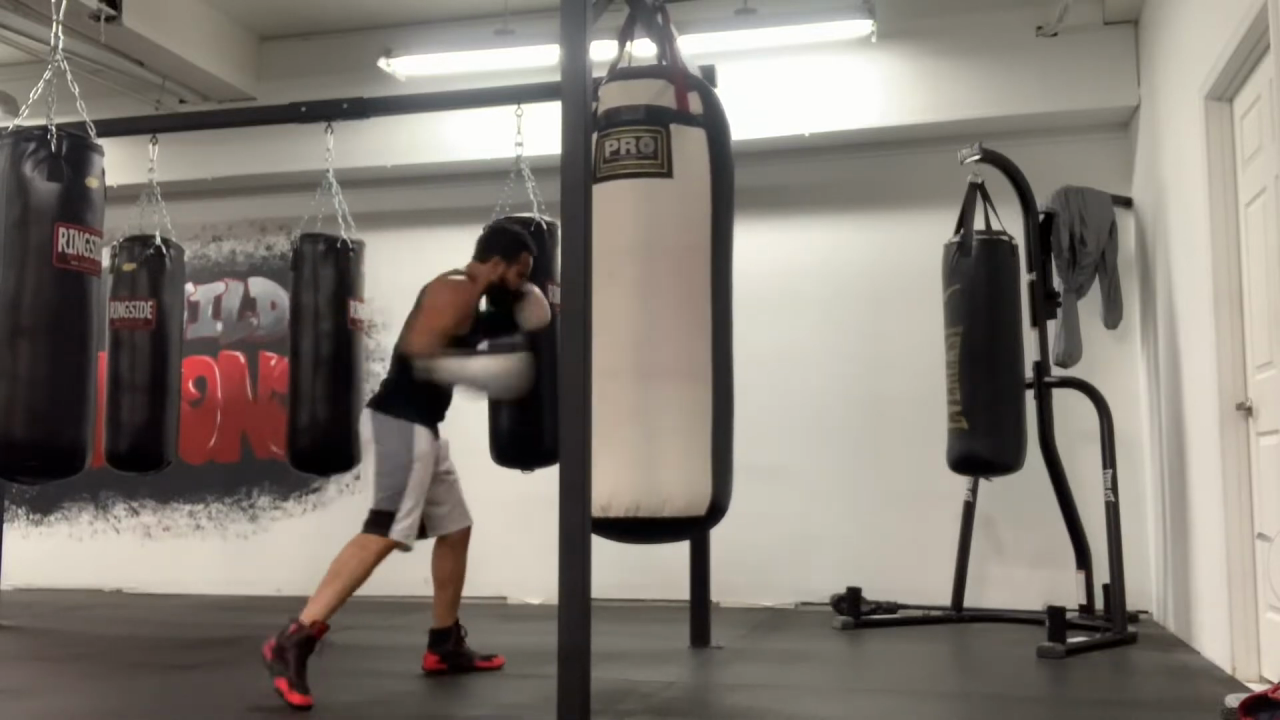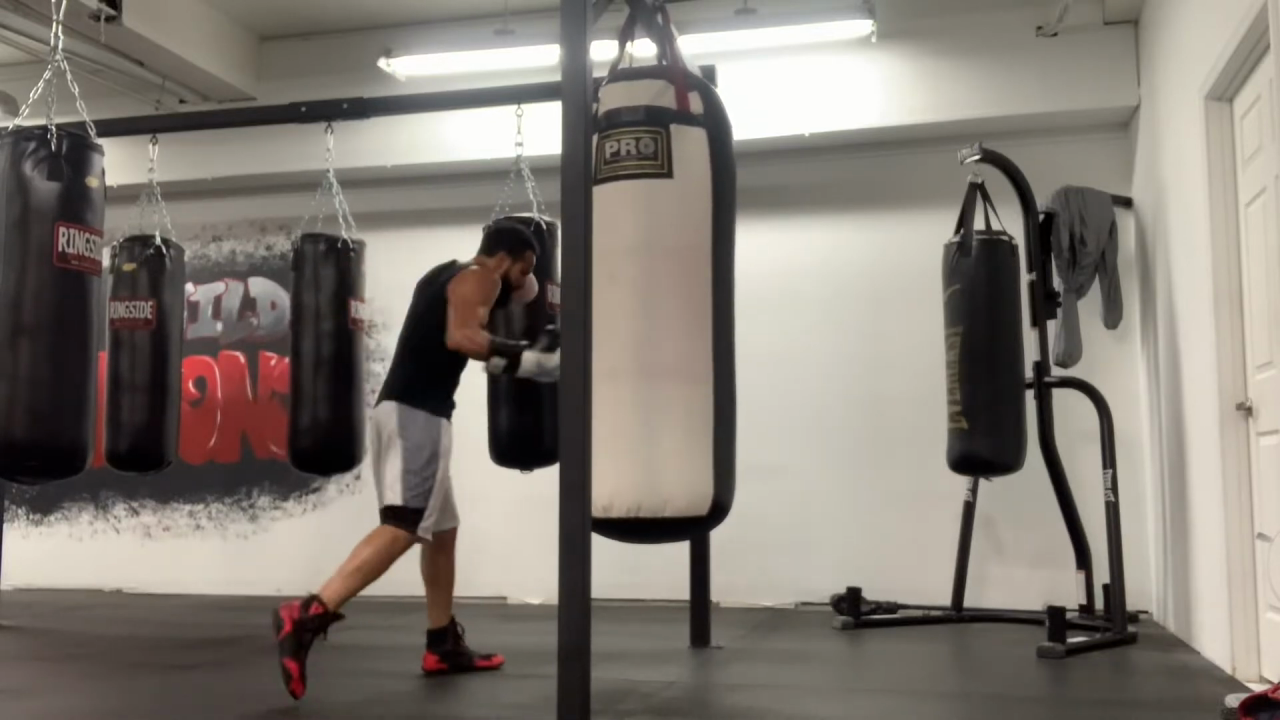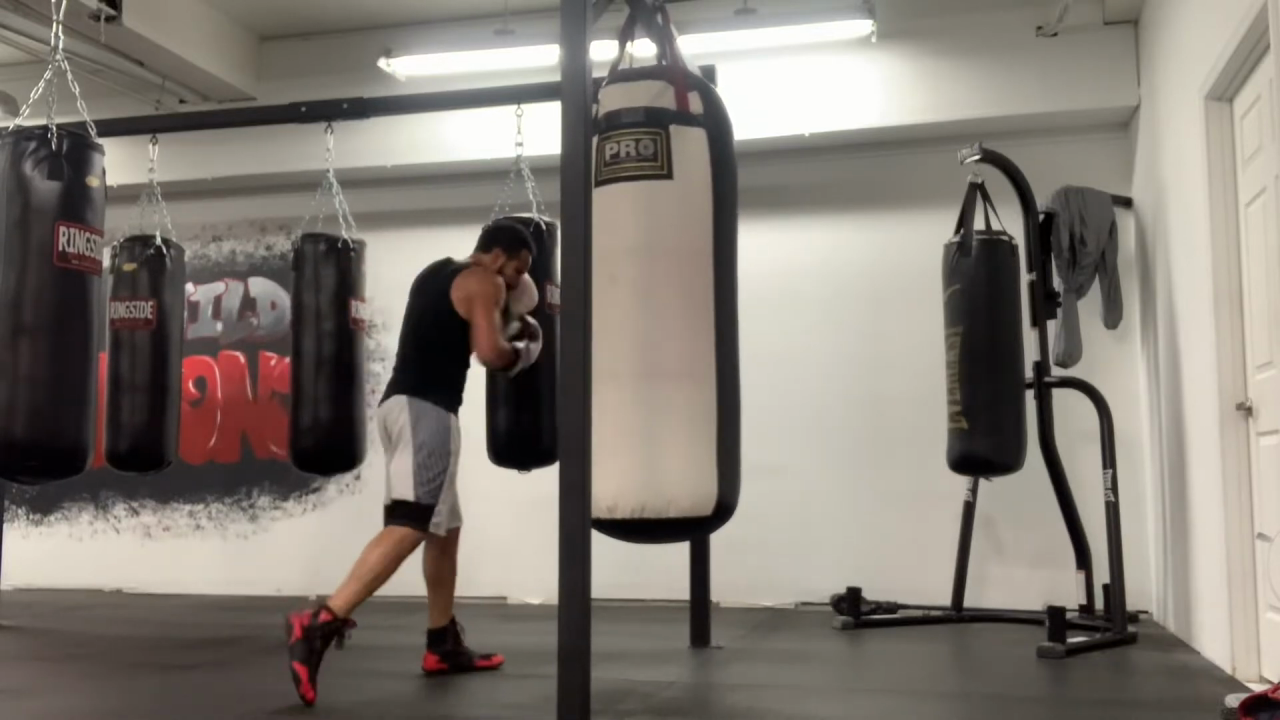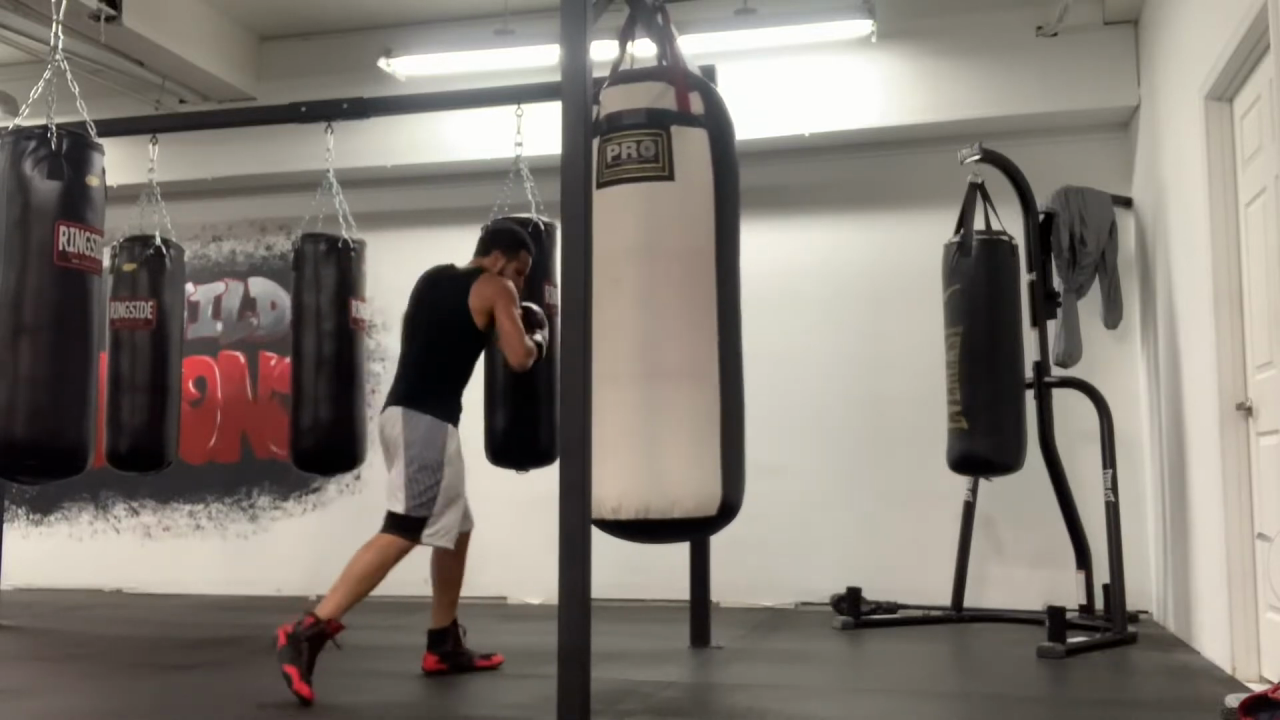
dt=0.1s
person 1, frame 1
left shoulder: (463, 291)
right shoulder: (459, 289)
right elbow: (419, 342)
left wrist: (509, 320)
left hip: (415, 425)
right hip: (400, 423)
left knee: (455, 529)
right knee: (382, 536)
left ankle: (445, 645)
right ankle: (292, 645)
person 1, frame 2
left shoulder: (448, 275)
right shoulder: (476, 279)
right elbow: (461, 339)
left wrist: (505, 302)
right wrist: (524, 359)
left hip: (409, 412)
right hip: (418, 414)
left knee: (442, 530)
right knee: (400, 528)
left ankle: (444, 645)
right ankle: (306, 617)
person 1, frame 3
left shoulder: (439, 273)
right shoulder: (484, 283)
right elbow: (491, 353)
right wrist: (521, 341)
left hip: (405, 405)
right hip: (426, 410)
left knee: (442, 528)
right knee: (409, 526)
left ankle: (443, 644)
right ankle: (319, 625)
person 1, frame 4
left shoulder: (437, 280)
right shoulder: (495, 289)
right elbow: (519, 360)
right wrist: (536, 333)
left hip: (407, 413)
right hip: (426, 419)
left knee: (455, 531)
right knee: (400, 534)
left ankle: (444, 645)
right ankle: (308, 632)
